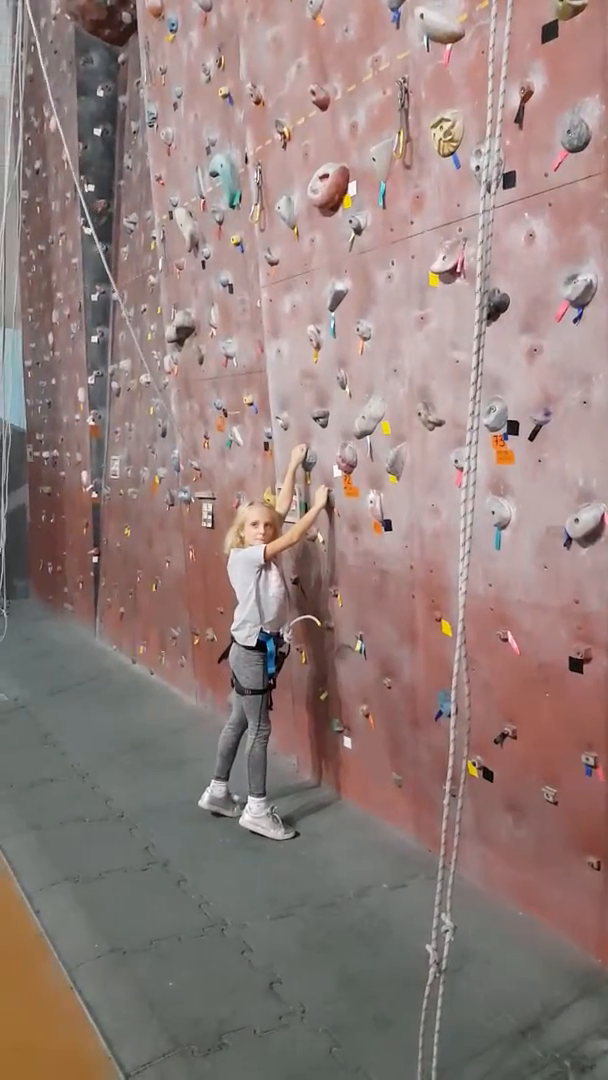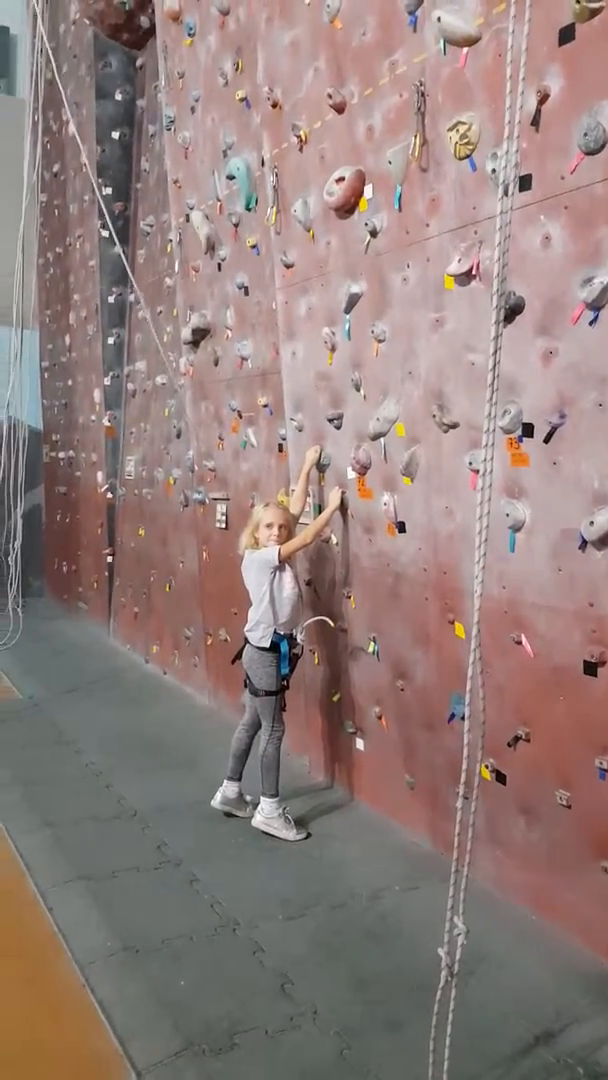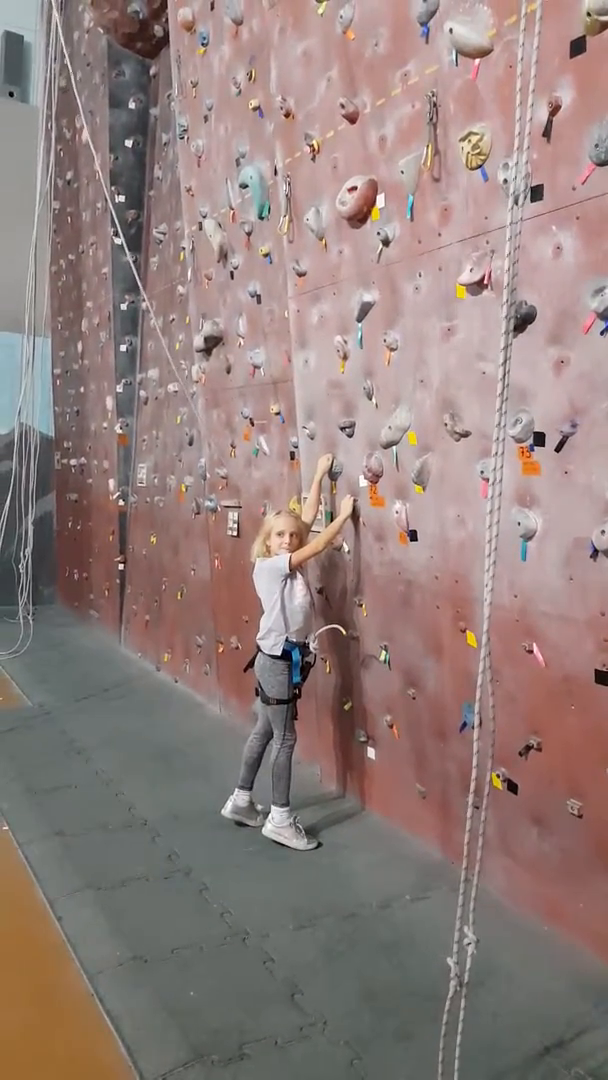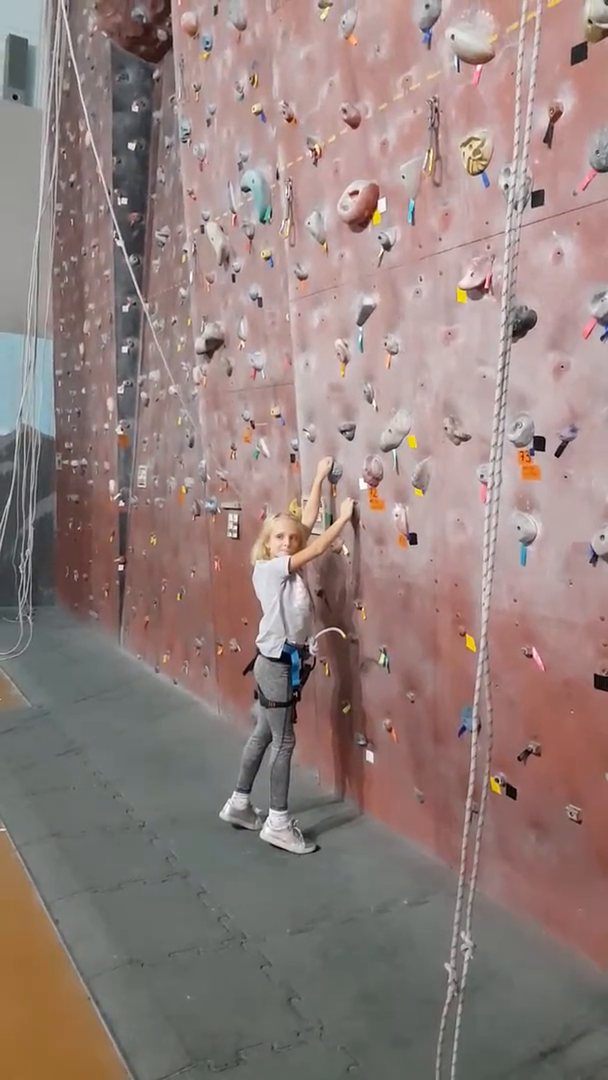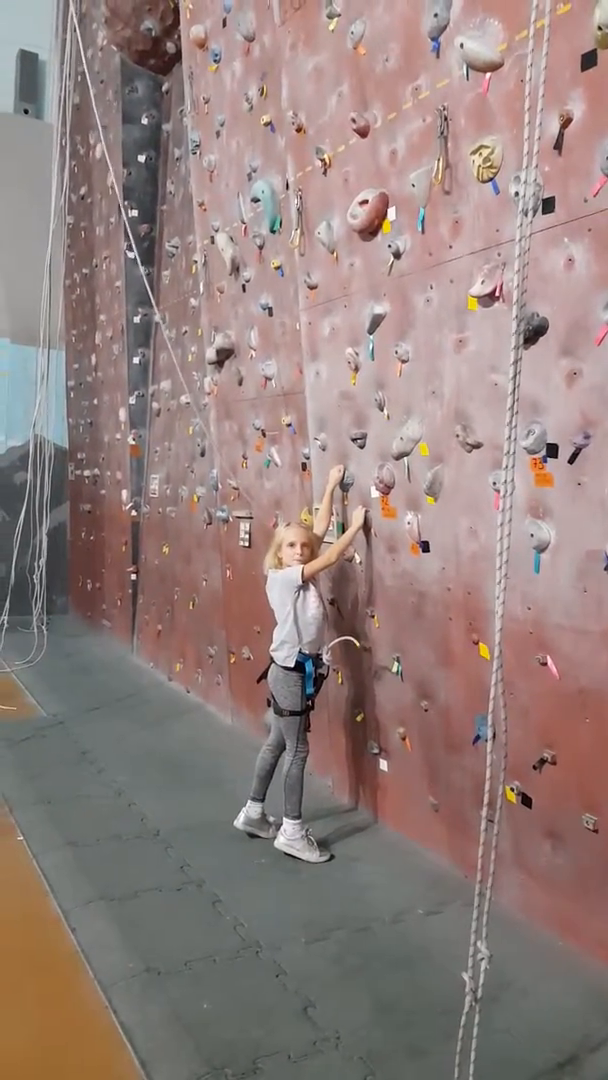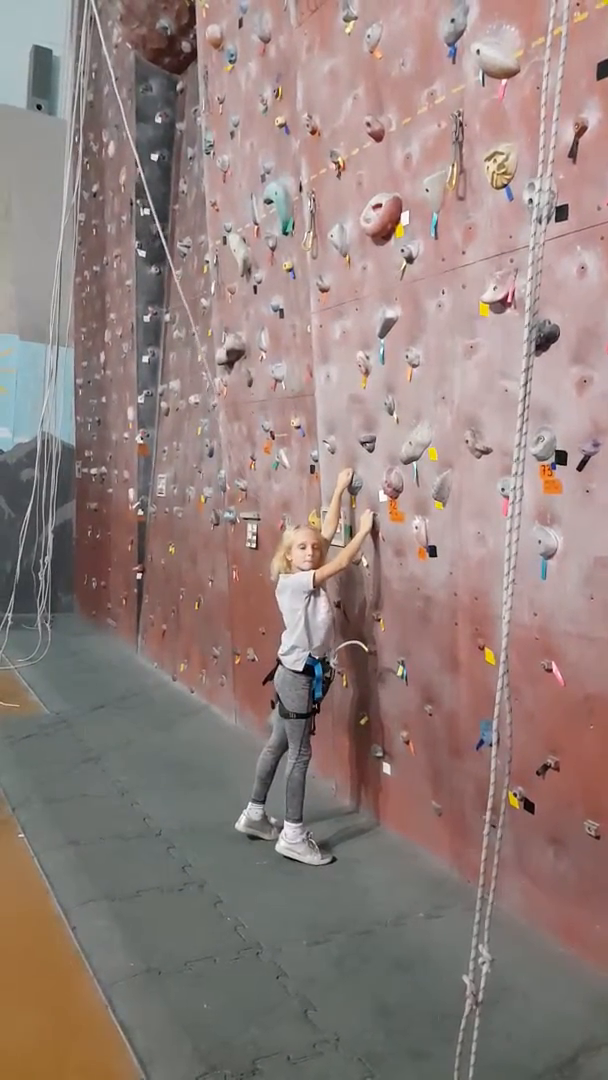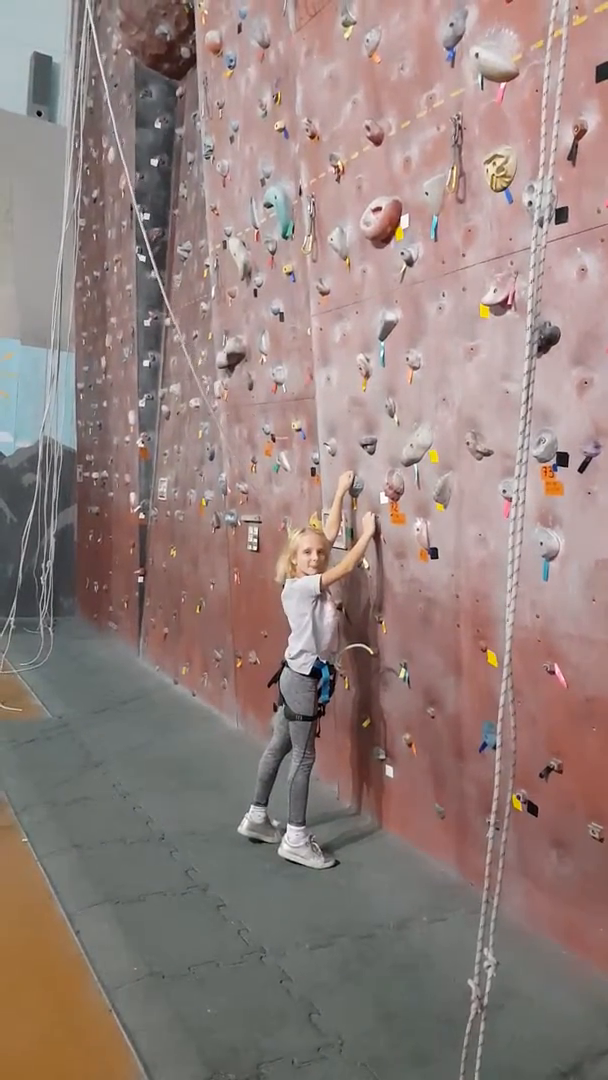
dt=0.4s
person 1, frame 1
left shoulder: (266, 554)
right shoulder: (242, 557)
left elbow: (281, 510)
right elbow: (293, 537)
left wrist: (293, 467)
right wrist: (318, 506)
left hip: (262, 647)
right hip: (250, 650)
left knee: (239, 722)
right knee: (259, 729)
left ankle: (217, 792)
right ankle: (257, 810)
person 1, frame 2
left shoulder: (279, 554)
right shoulder: (256, 559)
left elbow: (295, 511)
right elbow: (307, 539)
left wrist: (307, 468)
right wrist: (332, 507)
left hip: (275, 648)
right hip: (264, 650)
left knee: (253, 723)
right knee: (273, 729)
left ankle: (230, 792)
right ankle: (269, 810)
person 1, frame 3
left shoulder: (291, 562)
right shoulder: (267, 567)
left elbow: (308, 519)
right elbow: (319, 546)
left wrist: (320, 476)
right wrist: (344, 515)
left hip: (288, 657)
right hip: (276, 659)
left knee: (265, 731)
right knee: (285, 738)
left ankle: (240, 801)
right ankle: (279, 819)
person 1, frame 4
left shoulder: (291, 566)
right shoulder: (267, 569)
left elbow: (308, 522)
right elbow: (318, 548)
left wrist: (320, 478)
right wrist: (344, 517)
left hip: (289, 660)
right hip: (275, 661)
left knee: (264, 734)
right knee: (284, 741)
left ankle: (239, 804)
right ankle: (278, 823)
person 1, frame 5
left shoulder: (304, 574)
right shoulder: (280, 579)
left elbow: (320, 531)
right elbow: (331, 557)
left wrist: (331, 488)
right wrist: (355, 525)
left hip: (301, 668)
right hip: (289, 670)
left knee: (277, 743)
right knee: (297, 751)
left ankle: (253, 813)
right ankle: (292, 832)
person 1, frame 6
left shoulder: (310, 577)
right shoulder: (291, 583)
left elbow: (327, 533)
right elbow: (340, 564)
left wrist: (340, 490)
right wrist: (364, 530)
left hip: (303, 673)
right hip: (297, 674)
left knee: (278, 746)
right knee: (299, 754)
left ankle: (254, 815)
right ankle: (292, 835)
person 1, frame 7
left shoulder: (314, 581)
right shoulder: (298, 587)
left elbow: (329, 535)
right elbow: (346, 568)
left wrist: (341, 492)
right wrist: (368, 533)
left hip: (304, 676)
right hip: (303, 677)
left knee: (279, 747)
right knee: (303, 757)
left ankle: (256, 818)
right ankle: (295, 839)
